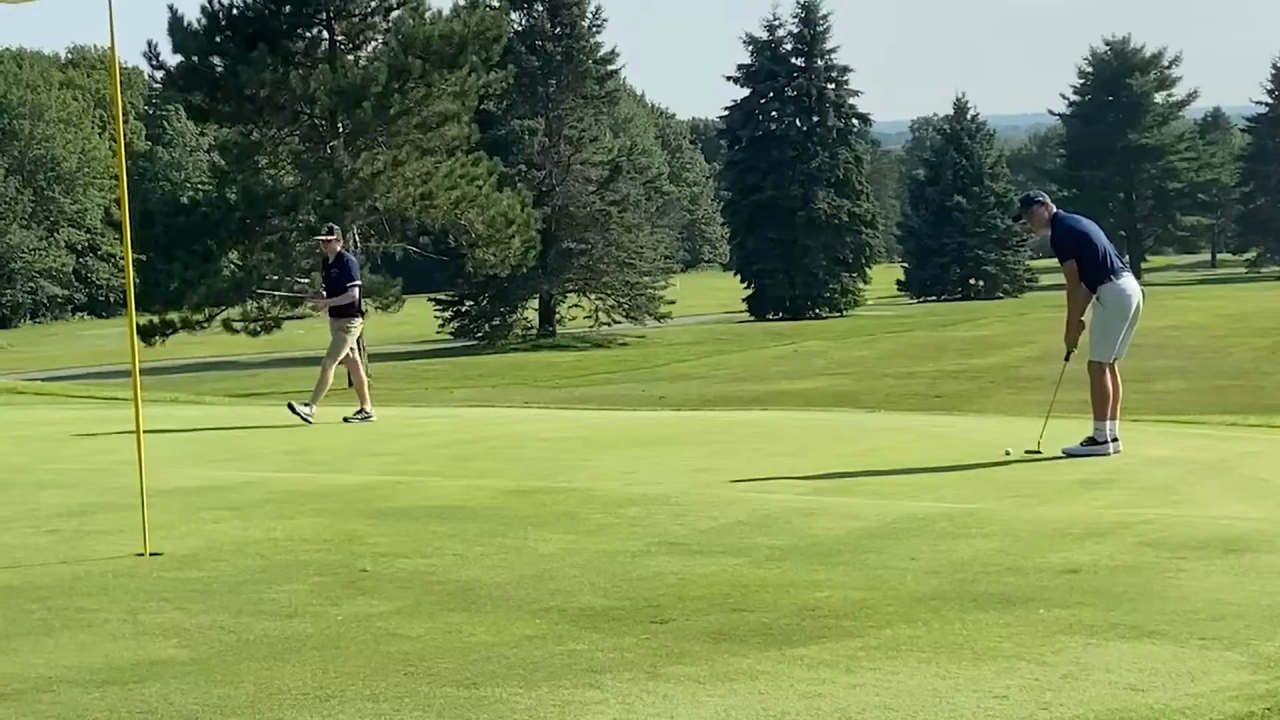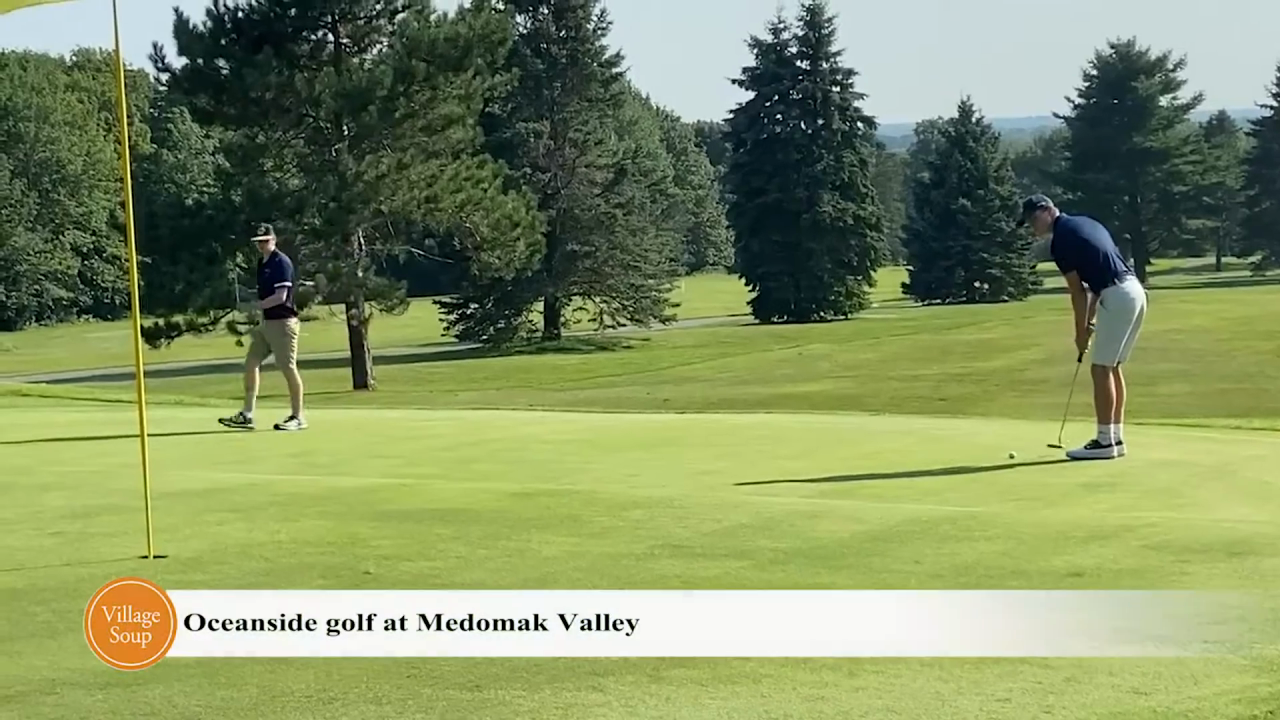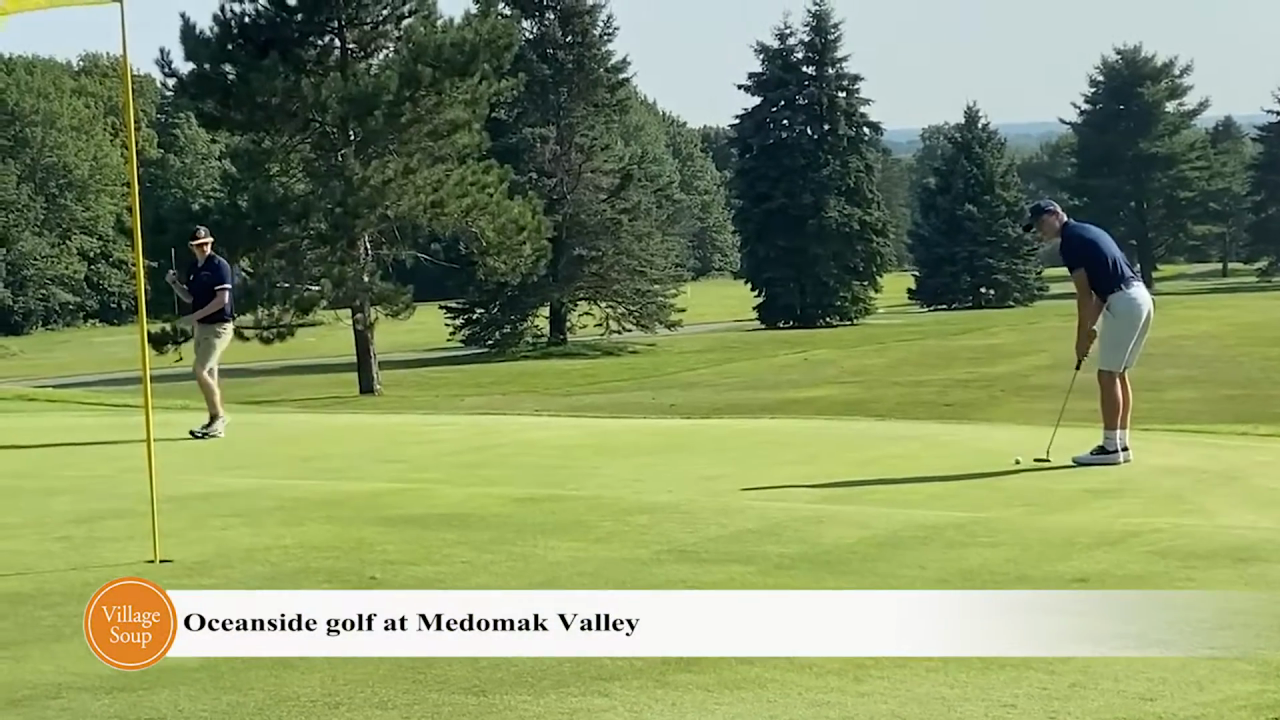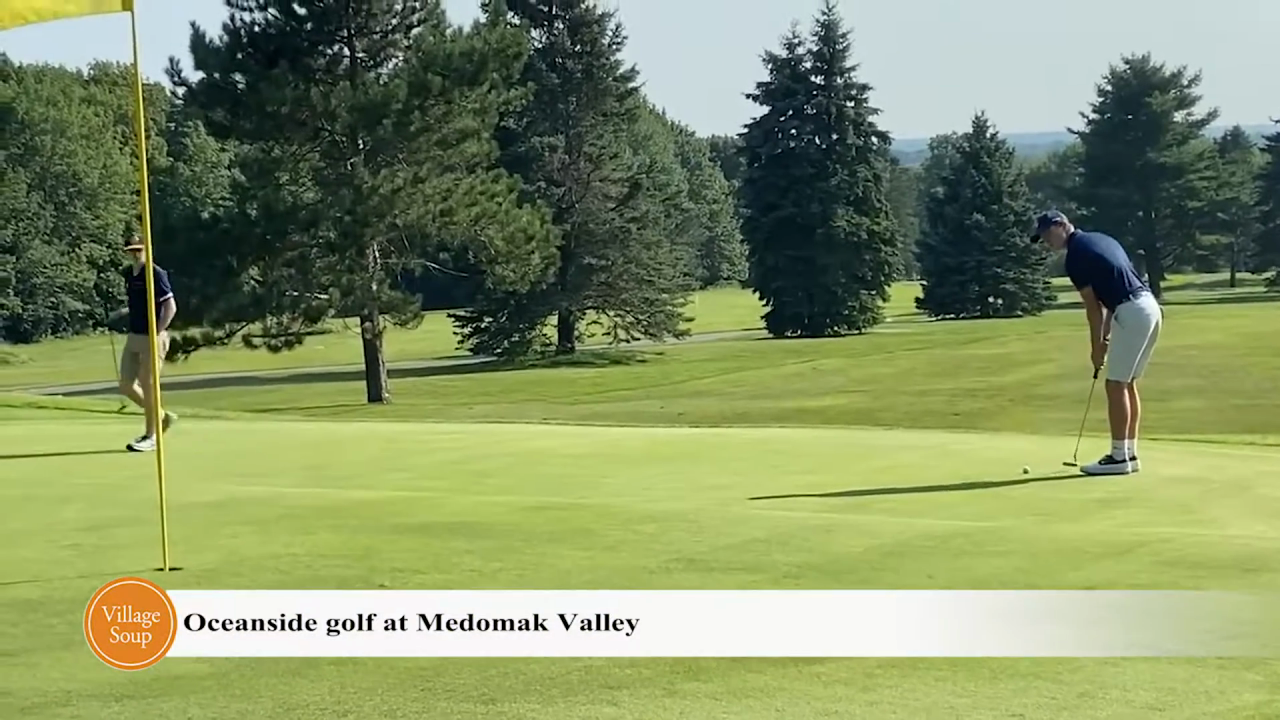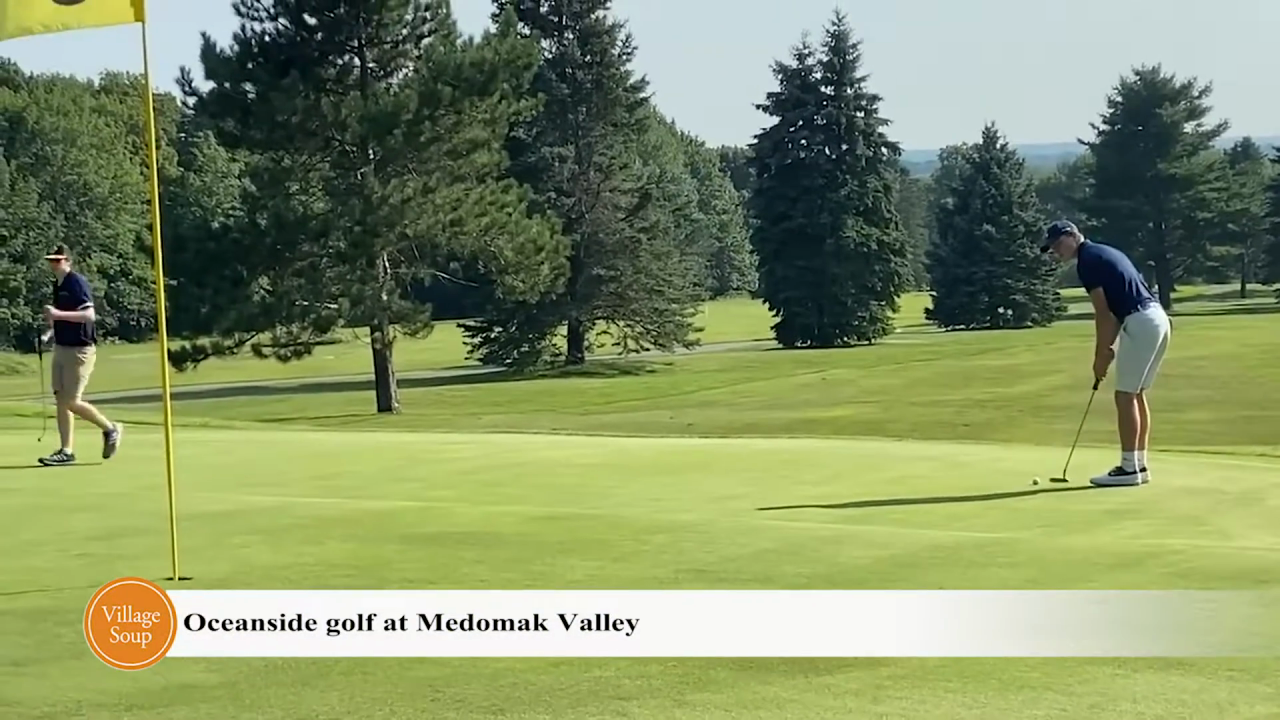
dt=0.5s
person 1, frame 1
left shoulder: (1060, 231)
right shoulder: (1076, 223)
left elbow: (1074, 285)
left wrist: (1071, 328)
right wrist: (1078, 320)
left hip: (1114, 294)
right hip: (1128, 289)
left knee: (1098, 366)
right knee: (1108, 364)
left ankle: (1101, 439)
right ankle: (1111, 435)
person 1, frame 2
left shoulder: (1061, 239)
right shoulder: (1083, 223)
left elbow: (1077, 291)
left wrist: (1081, 332)
right wrist: (1090, 320)
left hip: (1117, 297)
right hip: (1133, 292)
left knee: (1101, 369)
right knee: (1112, 367)
left ankle: (1105, 441)
right ankle: (1115, 438)
person 1, frame 3
left shoulder: (1070, 241)
right shoulder: (1087, 231)
left elbow: (1084, 293)
left wrist: (1081, 336)
right wrist: (1091, 329)
left hip: (1124, 303)
right hip: (1139, 298)
left knee: (1108, 375)
right knee: (1118, 374)
left ankle: (1111, 447)
right ankle: (1121, 444)
person 1, frame 4
left shoulder: (1076, 255)
right shoulder: (1098, 239)
left elbow: (1093, 306)
left wrist: (1096, 348)
right wrist: (1106, 336)
left hip: (1132, 313)
right hip: (1148, 308)
left knee: (1116, 384)
right knee: (1127, 383)
left ankle: (1119, 457)
right ankle: (1129, 454)
person 1, frame 5
left shoulder: (1087, 260)
right shoulder: (1104, 252)
left elbow: (1103, 312)
left wrist: (1100, 356)
right wrist: (1109, 348)
left hip: (1141, 323)
right hip: (1156, 318)
left knee: (1125, 396)
right knee: (1136, 394)
left ankle: (1129, 468)
right ankle: (1139, 465)
person 2, frame 1
left shoulder: (347, 262)
right shoulder: (326, 262)
left elbow: (352, 295)
left wrist: (324, 302)
right wrist: (319, 299)
left hip: (348, 321)
right hip: (337, 321)
left knee: (328, 363)
right knee: (353, 365)
left ankle: (310, 408)
right ankle: (365, 410)
person 2, frame 2
left shoulder: (281, 262)
right shoulder: (262, 263)
left elbow: (280, 296)
left hip: (282, 323)
right hip: (267, 323)
left knee: (287, 369)
right knee: (251, 365)
left ankle: (298, 417)
right ankle: (247, 415)
person 2, frame 3
left shoulder: (219, 265)
right shoulder: (193, 267)
left elbow: (223, 299)
right elbow: (189, 298)
left wrist: (195, 316)
right wrist: (174, 283)
left hip: (218, 327)
right hip: (201, 328)
left knee: (200, 372)
right knee: (209, 375)
left ankle: (217, 417)
right ankle: (213, 422)
person 2, frame 4
left shoulder: (156, 274)
right shoulder: (129, 274)
left elbow: (170, 307)
left wrist: (158, 334)
left hip: (151, 338)
right hip: (133, 337)
left knee: (149, 386)
right knee: (125, 386)
left ankle: (150, 436)
right ankle: (162, 417)
person 2, frame 5
left shoulder: (78, 284)
right shoulder: (58, 285)
left elbow: (89, 315)
left wrist: (60, 314)
right wrist: (51, 332)
left hip: (79, 350)
right hip: (61, 349)
left knee: (71, 402)
right knee: (60, 400)
left ankle: (110, 428)
right ankle: (66, 450)
